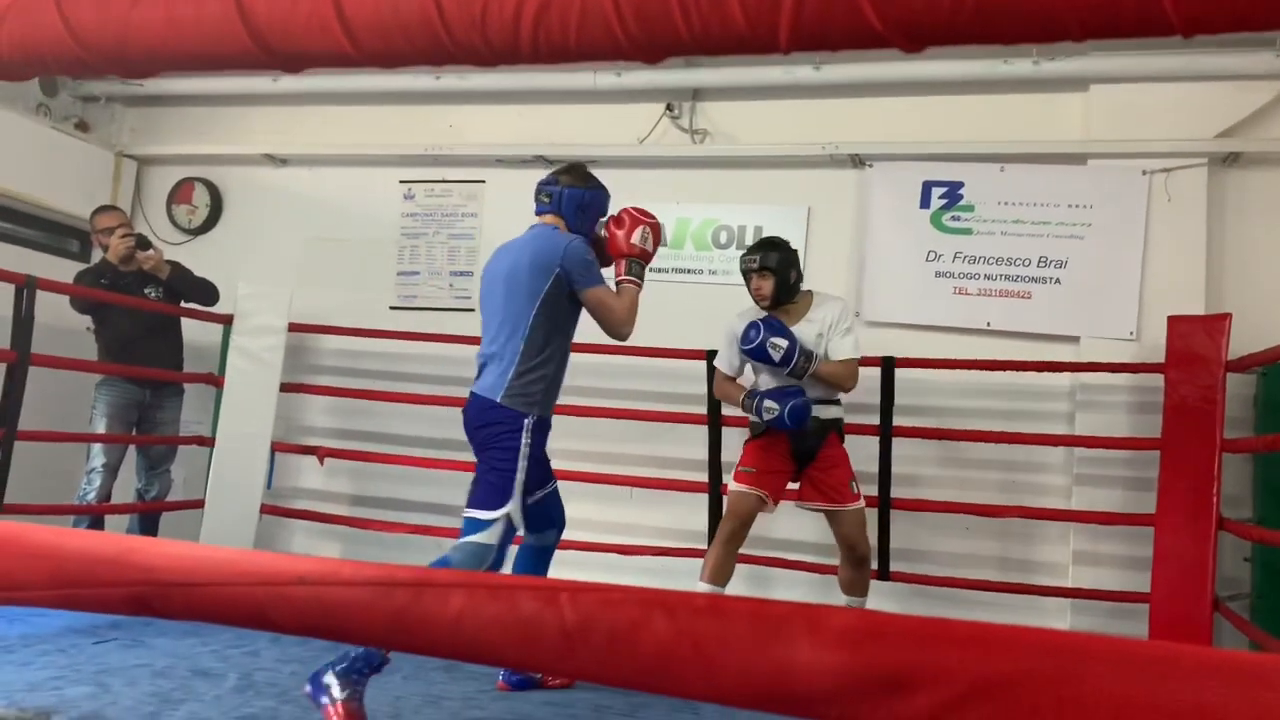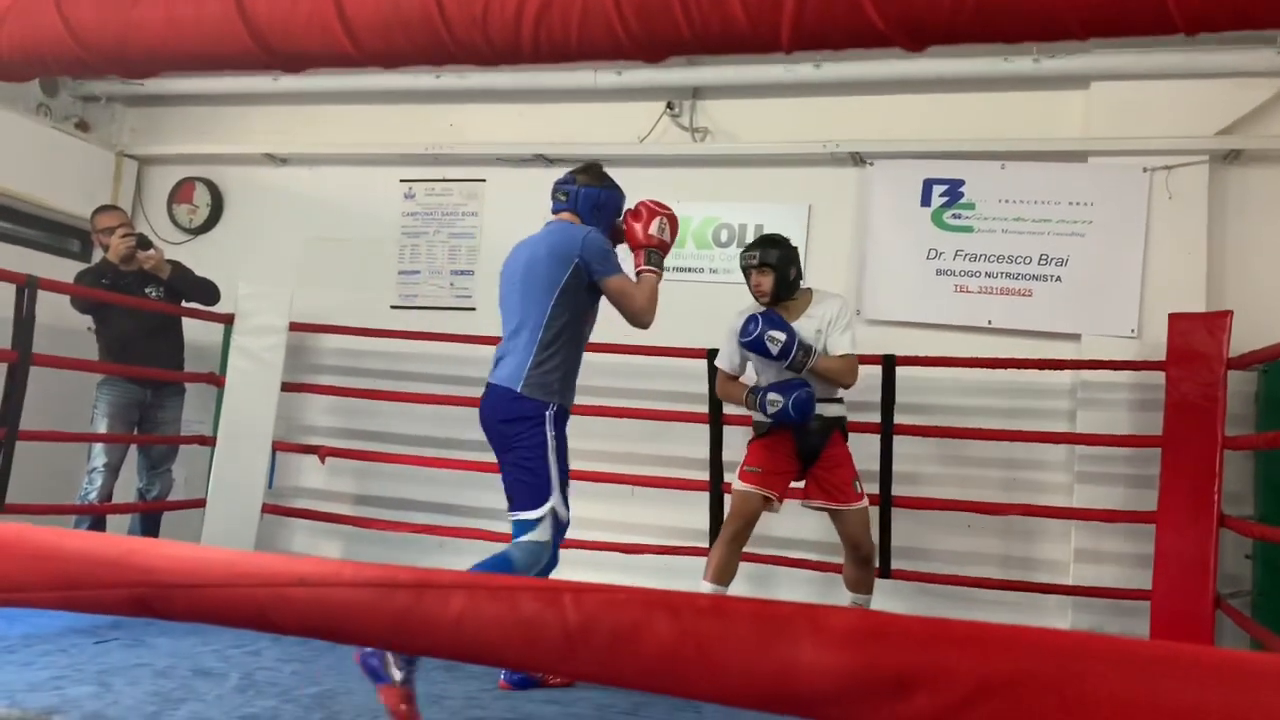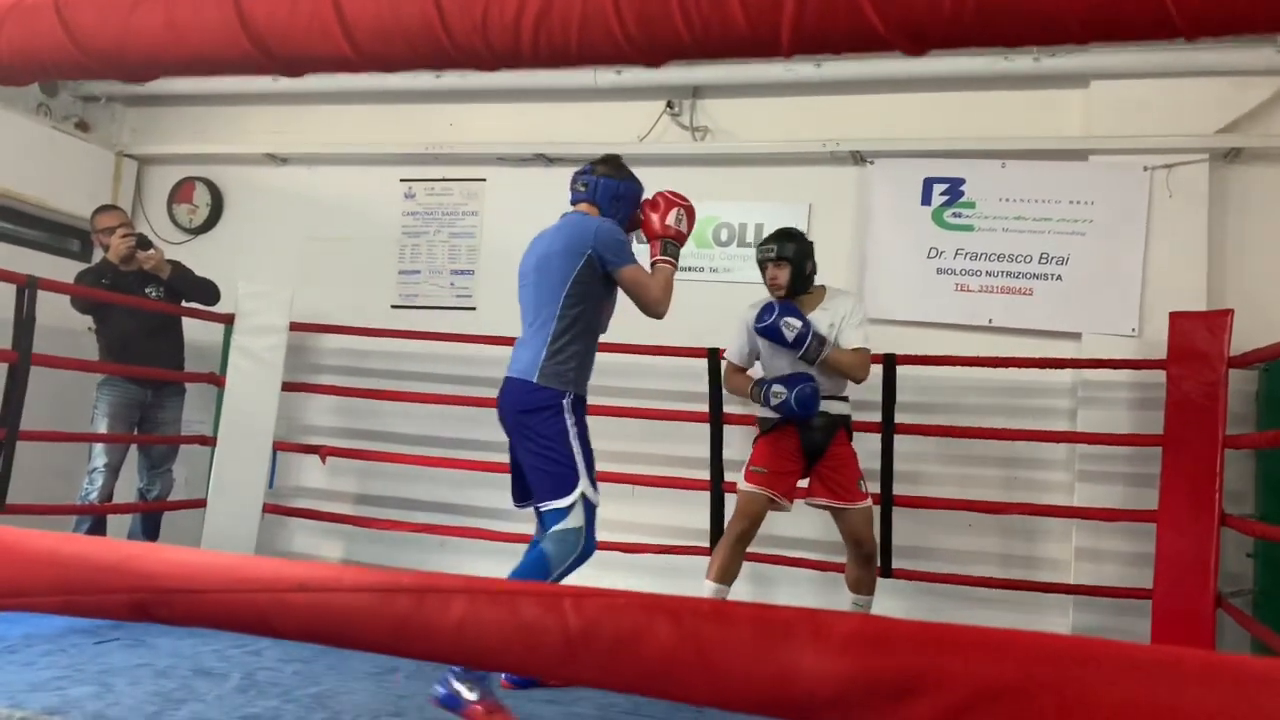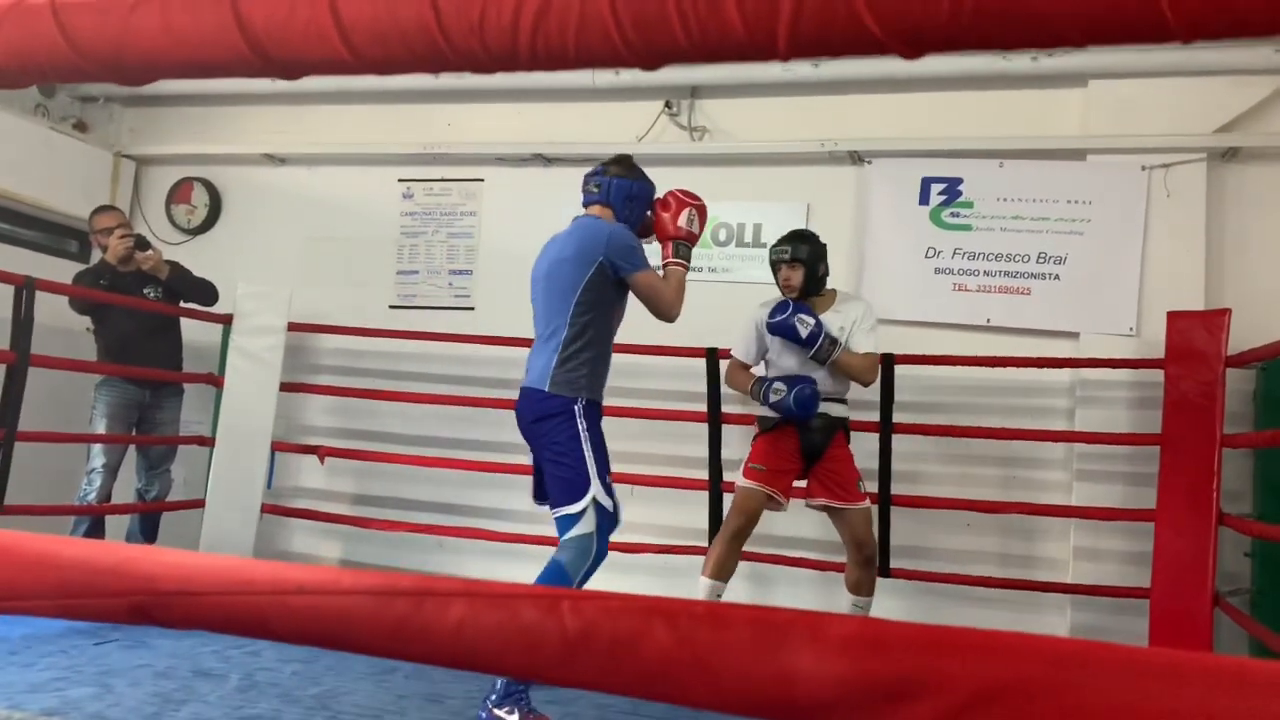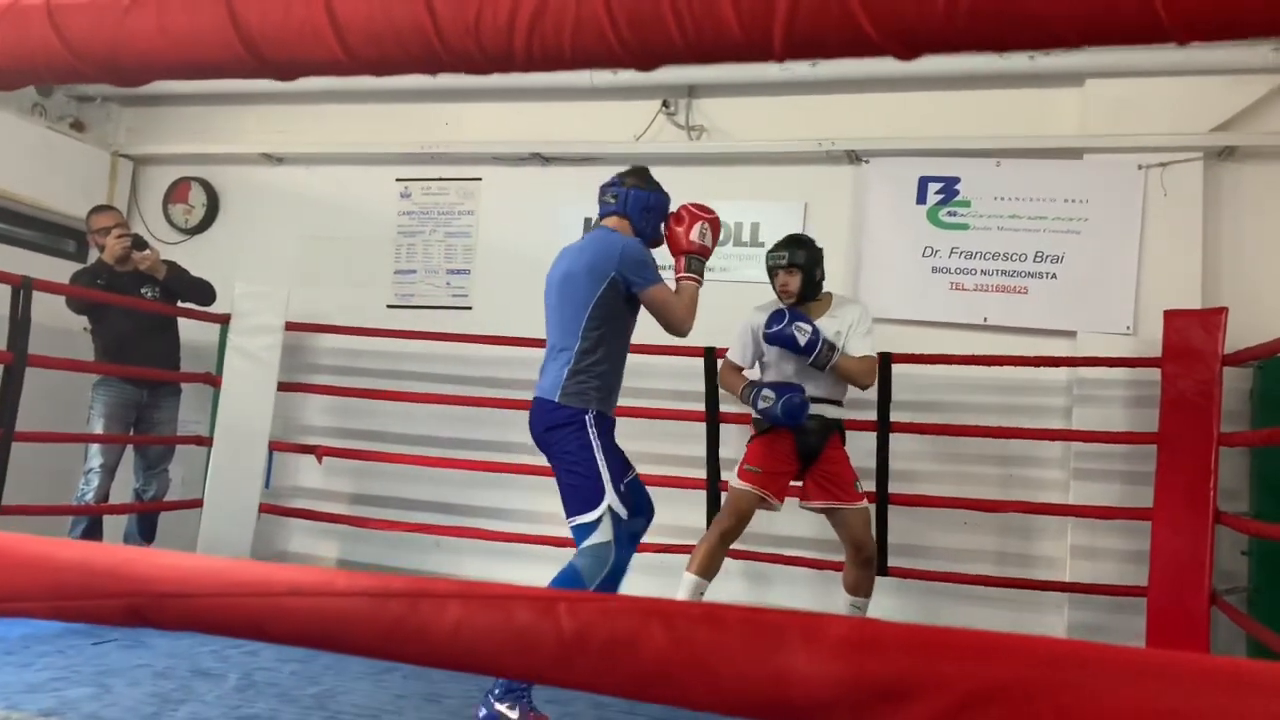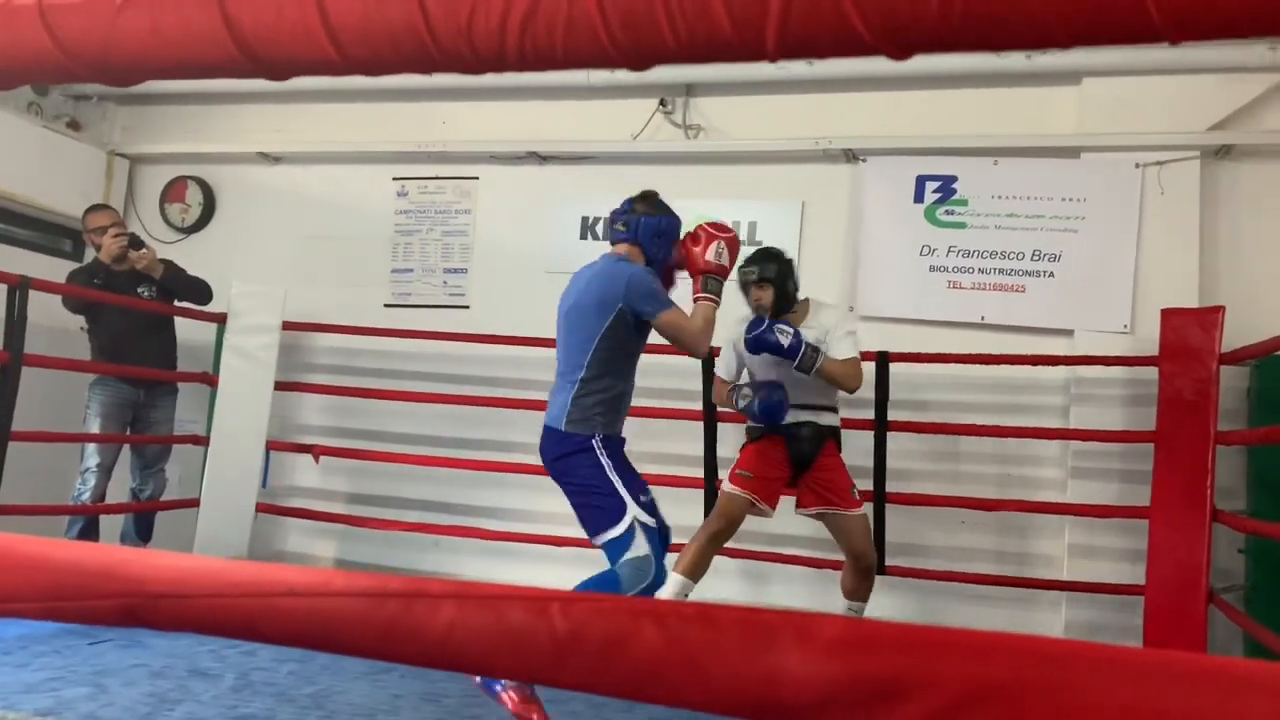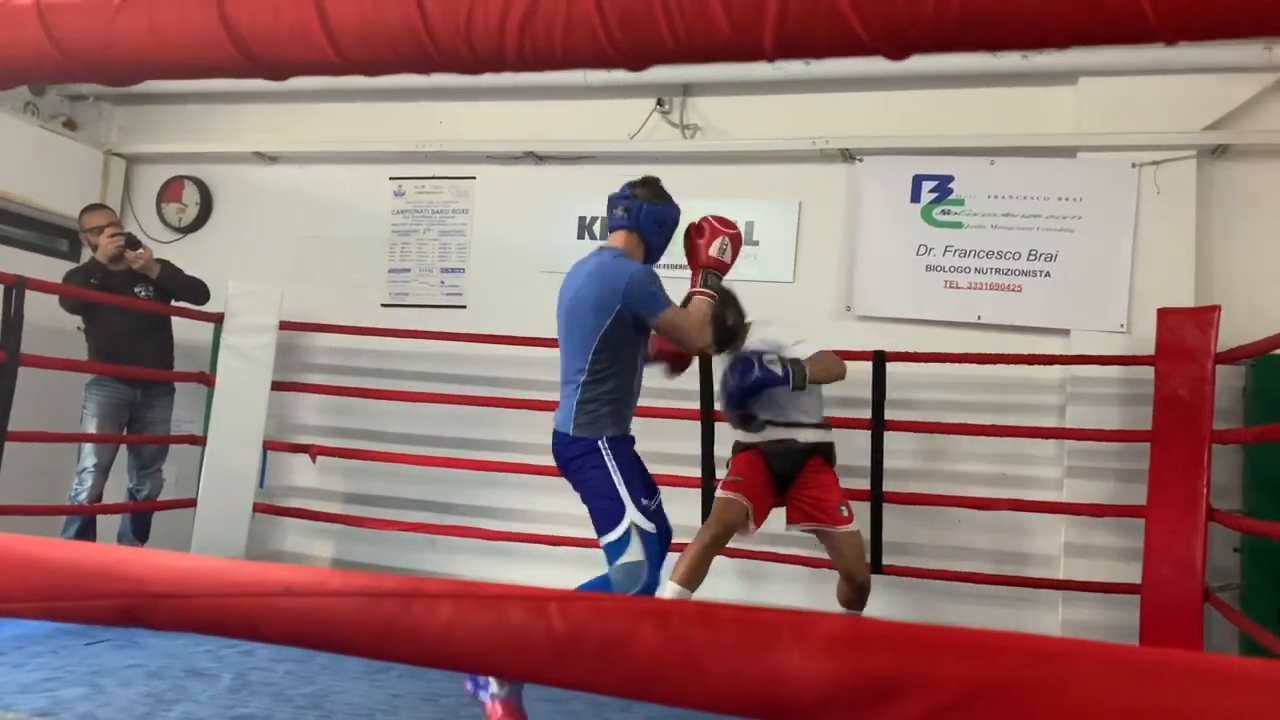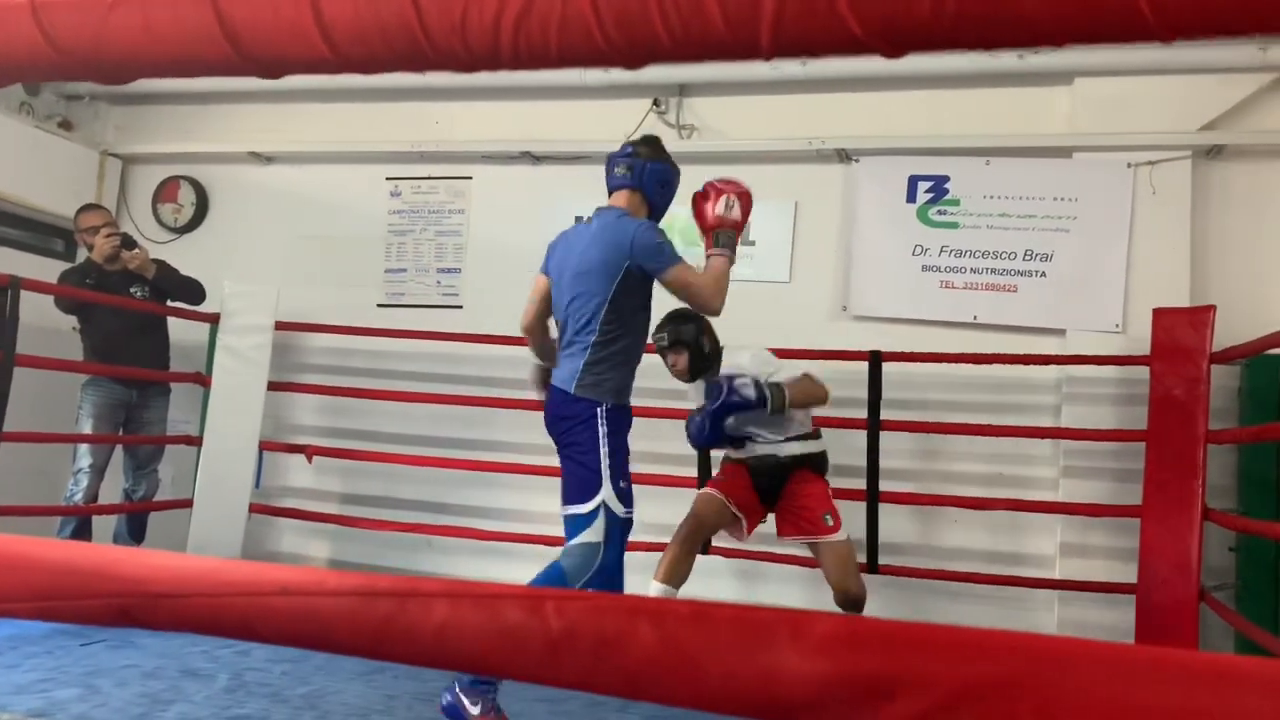
dt=0.1s
person 1, frame 1
left shoulder: (509, 253)
right shoulder: (569, 247)
right elbow: (620, 326)
right wrist: (632, 265)
left hip: (493, 406)
right hip: (513, 414)
left knee: (546, 525)
right knee: (479, 553)
left ankle: (522, 660)
right ankle: (343, 675)
person 1, frame 2
left shoulder: (523, 249)
right shoulder: (586, 241)
right elbow: (641, 314)
right wrist: (650, 257)
left hip: (504, 399)
right hip: (532, 407)
left knee: (550, 528)
right knee: (532, 547)
left ankle: (524, 661)
right ankle: (397, 649)
person 1, frame 3
left shoulder: (548, 240)
right shoulder: (598, 232)
right elbow: (654, 305)
left wrist: (638, 241)
right wrist: (665, 246)
left hip: (524, 393)
right hip: (548, 399)
left knee: (563, 525)
right knee: (569, 538)
right ankle: (469, 675)
person 1, frame 4
left shoulder: (559, 244)
right shoulder: (610, 236)
right elbow: (667, 308)
left wrist: (651, 243)
right wrist: (678, 248)
left hip: (543, 399)
right hip: (564, 405)
left knee: (598, 518)
right knee: (584, 544)
person 1, frame 5
left shoulder: (573, 253)
right shoulder: (626, 250)
right elbow: (679, 320)
right wrist: (692, 261)
left hip: (564, 411)
right hip: (575, 415)
left knee: (635, 511)
right knee: (602, 548)
person 1, frame 6
left shoulder: (589, 278)
right shoulder: (631, 279)
right elbow: (695, 342)
left wrist: (659, 283)
right wrist: (709, 283)
left hip: (574, 435)
right hip: (584, 439)
left knee: (651, 536)
right knee: (640, 568)
person 1, frame 7
left shoulder: (582, 272)
right shoulder: (630, 275)
right elbow: (696, 339)
left wrist: (653, 348)
right wrist: (709, 277)
left hip: (588, 433)
right hip: (594, 439)
left knee: (652, 539)
right knee: (633, 572)
person 1, frame 8
left shoulder: (570, 238)
right shoulder: (639, 235)
left elbow: (532, 323)
right elbow: (711, 300)
right wrist: (723, 240)
left hip: (571, 399)
right hip: (591, 407)
left knee: (611, 531)
right knee: (590, 549)
person 2, frame 1
left shoulder: (833, 310)
right shoulder: (747, 325)
left elbow: (847, 379)
right elbow: (721, 383)
left wrist: (796, 358)
right wrist: (754, 402)
left hip: (823, 433)
right hip: (771, 432)
left knee: (856, 546)
right knee: (733, 524)
person 2, frame 2
left shoulder: (833, 308)
right shoulder: (749, 322)
left elbow: (847, 375)
right elbow: (723, 383)
left wrist: (795, 351)
right wrist: (758, 398)
left hip: (826, 432)
right hip: (775, 430)
left knee: (860, 545)
right knee: (737, 524)
person 2, frame 3
left shoulder: (844, 305)
right shoulder: (759, 315)
left elbow: (860, 369)
right elbow: (731, 376)
left wrist: (807, 341)
right wrist: (763, 391)
left hip: (832, 430)
right hip: (780, 427)
left knee: (863, 544)
right knee: (742, 524)
person 2, frame 4
left shoulder: (855, 310)
right shoulder: (768, 315)
left elbow: (868, 374)
right elbow: (734, 373)
left wrist: (819, 341)
right wrist: (764, 390)
left hip: (830, 432)
right hip: (779, 427)
left knee: (863, 546)
right knee: (739, 520)
person 2, frame 5
left shoulder: (852, 314)
right shoulder: (765, 319)
left elbow: (867, 377)
right elbow: (728, 374)
left wrist: (818, 347)
right wrist: (758, 395)
left hip: (826, 435)
right hip: (775, 429)
left knee: (862, 546)
right knee: (731, 518)
person 2, frame 6
left shoulder: (832, 318)
right shoulder: (748, 331)
left elbow: (852, 380)
right elbow: (719, 386)
left wrist: (800, 351)
right wrist: (741, 398)
left hip: (820, 441)
right hip: (769, 437)
left knee: (863, 553)
right knee: (721, 522)
person 2, frame 7
left shoulder: (771, 337)
right shoulder: (725, 357)
left elbow: (835, 368)
left wrist: (783, 371)
right wrist: (736, 408)
left hip: (808, 457)
right hip: (756, 453)
left knee: (856, 574)
right knee: (716, 530)
person 2, frame 8
left shoulder: (747, 362)
right shoulder: (702, 379)
left elbow: (816, 393)
left wrist: (764, 395)
right wrist: (708, 429)
left hip: (797, 467)
right hip: (745, 466)
left knee: (849, 588)
right knee: (695, 524)
person 3, frame 1
left shoulder: (167, 270)
right shoulder: (93, 277)
left elbow: (210, 296)
right elbow: (80, 304)
left wrist: (164, 273)
right wrist: (110, 261)
left hip: (165, 390)
right hip: (117, 386)
left knee: (156, 482)
right knee: (99, 474)
person 3, frame 2
left shoulder: (168, 270)
right shoulder: (94, 277)
left elbow: (211, 295)
right elbow: (80, 303)
left wrist: (165, 273)
right wrist: (111, 261)
left hip: (166, 390)
right hip: (118, 386)
left knee: (157, 481)
right knee: (101, 473)
person 3, frame 3
left shoulder: (168, 269)
right shoulder: (94, 277)
left elbow: (211, 294)
right elbow: (80, 303)
left wrist: (165, 272)
right wrist: (111, 261)
left hip: (167, 390)
right hip: (119, 386)
left knee: (158, 481)
right knee: (101, 474)
person 3, frame 4
left shoulder: (166, 270)
right shoulder: (92, 278)
left elbow: (209, 295)
right elbow: (79, 304)
left wrist: (164, 272)
right wrist: (109, 262)
left hip: (165, 390)
right hip: (117, 387)
left knee: (156, 481)
right knee: (100, 474)
person 3, frame 5
left shoulder: (163, 270)
right shoulder: (89, 277)
left elbow: (207, 295)
right elbow: (76, 304)
left wrist: (161, 272)
right wrist: (106, 262)
left hip: (163, 391)
right hip: (114, 387)
left knee: (154, 481)
right knee: (97, 474)
person 3, frame 6
left shoulder: (160, 268)
right shoulder: (86, 276)
left elbow: (203, 294)
right elbow: (72, 303)
left wrist: (158, 272)
right wrist: (103, 261)
left hip: (159, 390)
right hip: (111, 386)
left knee: (151, 480)
right knee: (94, 473)
person 3, frame 7
left shoulder: (157, 268)
right shoulder: (83, 276)
left elbow: (200, 294)
right elbow: (69, 303)
left wrist: (155, 271)
right wrist: (100, 260)
left hip: (156, 389)
right hip: (108, 386)
left knee: (147, 480)
right knee: (91, 473)
left ankle: (131, 552)
person 3, frame 8
left shoulder: (153, 269)
right shoulder: (79, 276)
left elbow: (196, 294)
right elbow: (65, 303)
left wrist: (151, 272)
right wrist: (96, 261)
left hip: (152, 390)
right hip: (103, 387)
left knee: (143, 480)
right knee: (87, 474)
